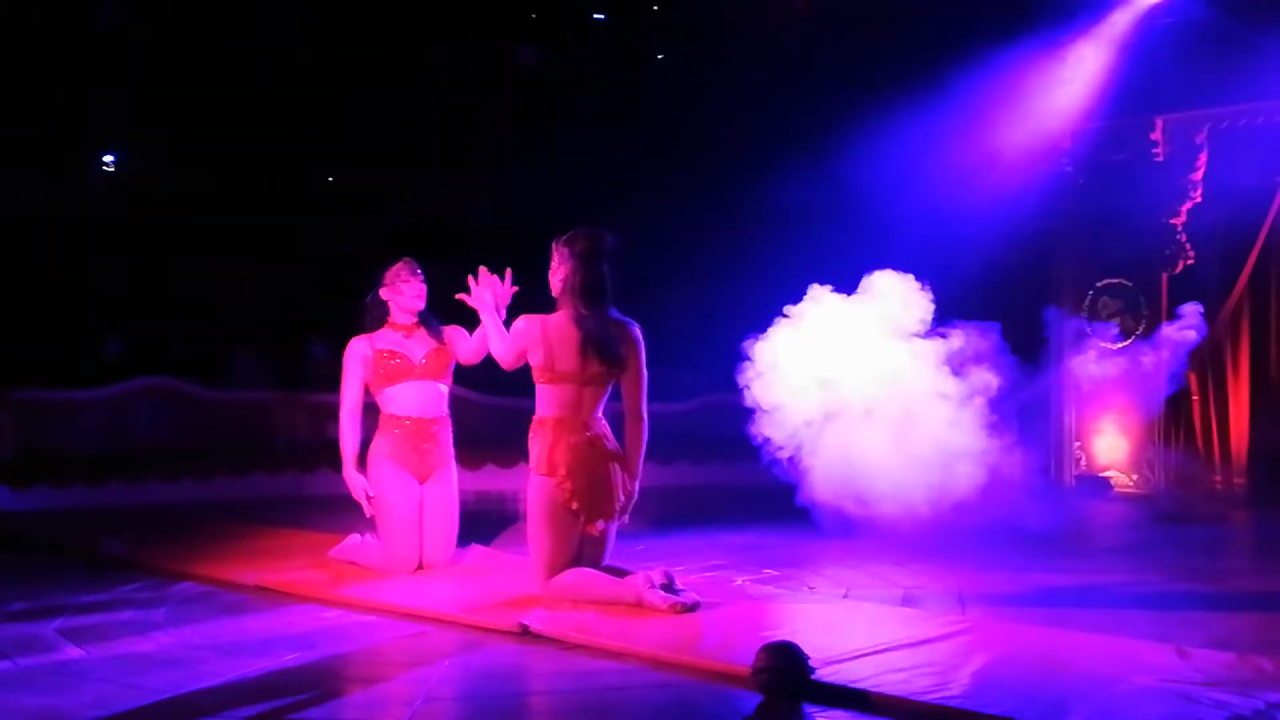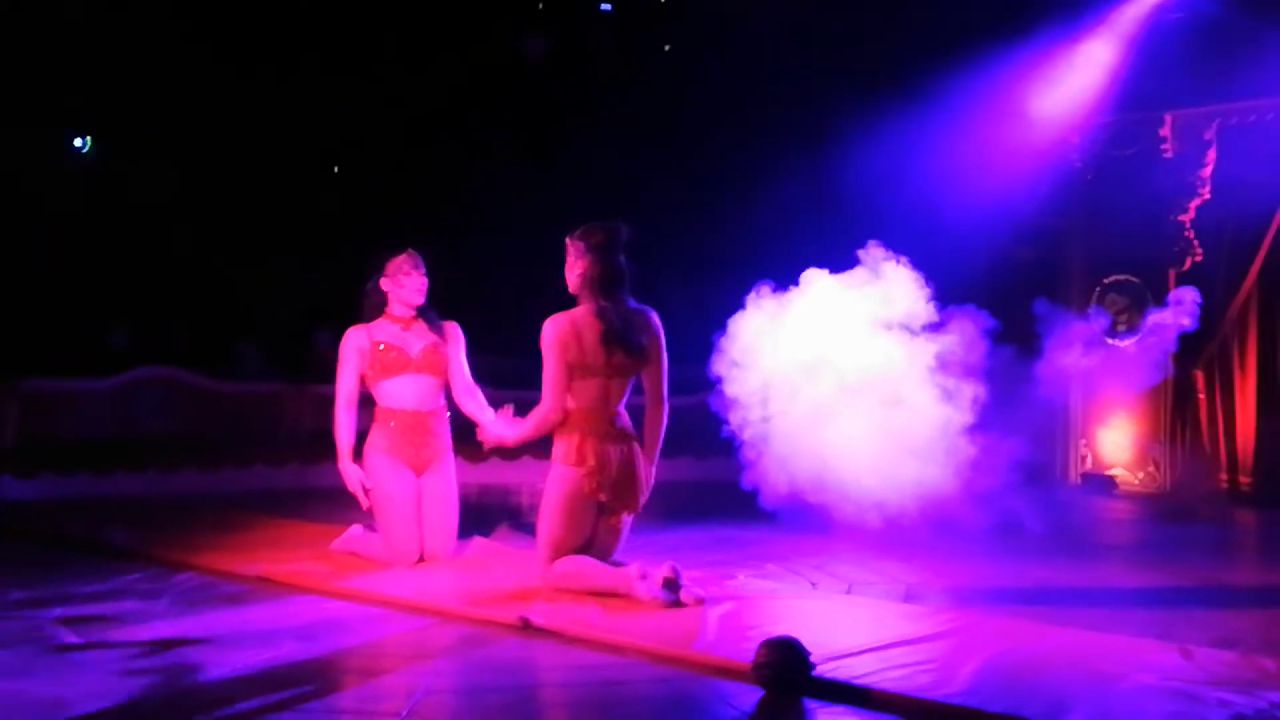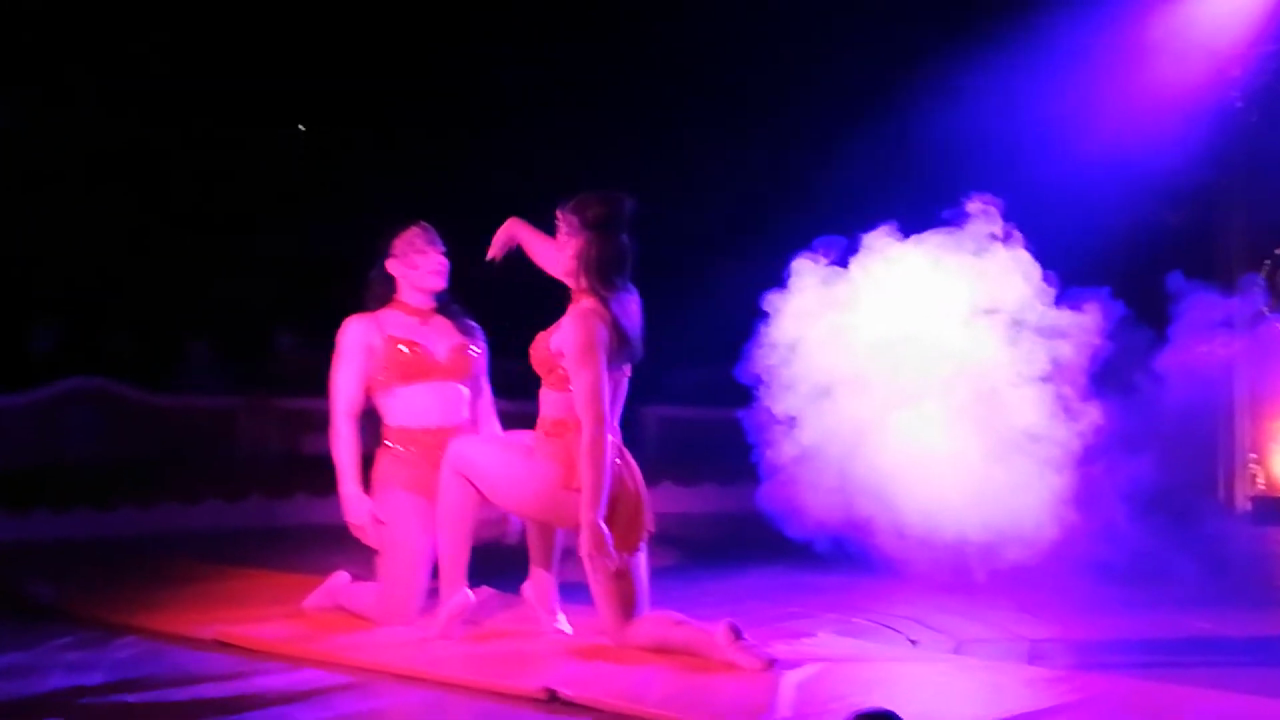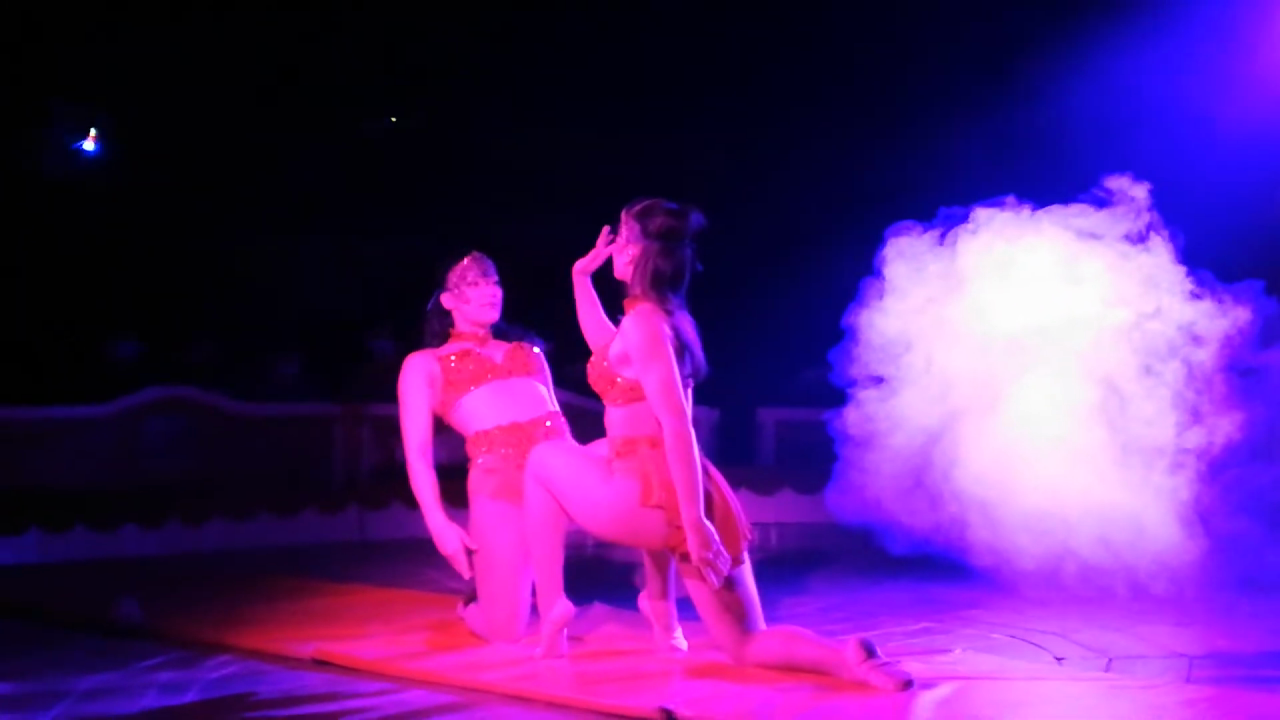
dt=1s
person 1, frame 1
left shoulder: (531, 328)
right shoulder: (626, 333)
left elbow: (507, 358)
right elbow: (637, 417)
left wrist: (490, 314)
right wrist: (631, 477)
left hip: (555, 458)
right hip: (603, 457)
left knee: (553, 579)
right knee: (590, 568)
left ankle: (636, 591)
right ankle: (650, 580)
person 1, frame 2
left shoulder: (560, 328)
right shoulder: (646, 322)
left elbow: (552, 411)
right elbow: (659, 405)
left wrist: (507, 432)
right wrist: (647, 463)
left hip: (580, 453)
right hip: (625, 454)
left knee: (555, 565)
right knee: (588, 563)
left ankle: (634, 582)
right ankle: (655, 577)
person 1, frame 3
left shoulder: (582, 321)
right shoulder: (623, 301)
left elbow: (595, 425)
right elbow: (563, 263)
left wrist: (590, 517)
right wrist: (522, 231)
left hip: (569, 479)
right hip: (614, 482)
left knee: (461, 454)
right knee: (629, 629)
left ankle: (453, 592)
right ankle: (717, 641)
person 1, frame 4
left shoulder: (643, 321)
right shoulder: (668, 318)
left elbow: (677, 424)
right elbow: (606, 350)
left wrist: (692, 520)
right wrist: (581, 277)
left hip: (655, 497)
right hip: (685, 500)
left knee: (544, 460)
right knee: (747, 646)
left ankle: (551, 608)
right ankle: (848, 660)
person 2, frame 1
left shoulder: (449, 336)
right shoulder: (364, 346)
left elbow: (472, 353)
right elbow: (350, 413)
left wrist: (493, 314)
right wrist: (350, 469)
left hip: (440, 455)
right hip: (392, 454)
left knee: (438, 560)
right knee: (402, 562)
left ankle: (385, 539)
right ankle: (356, 546)
person 2, frame 2
left shoulder: (447, 332)
right shoulder: (360, 337)
left elbow: (463, 388)
right elbow: (345, 404)
left wrist: (492, 422)
right wrist: (346, 460)
left hip: (437, 447)
right hip: (388, 446)
left knee: (440, 552)
right knee: (403, 555)
left ankle: (384, 530)
right ankle: (357, 539)
person 2, frame 3
left shoulder: (468, 332)
right shoulder: (363, 331)
left elbow: (484, 415)
right elbow: (343, 419)
right wrist: (351, 492)
right hip: (406, 470)
right knee: (399, 613)
right ankle: (339, 590)
person 2, frame 4
left shoulder: (529, 350)
right shoulder: (421, 364)
right elbow: (417, 453)
right wrist: (438, 524)
right hip: (500, 478)
right ankle: (479, 605)
